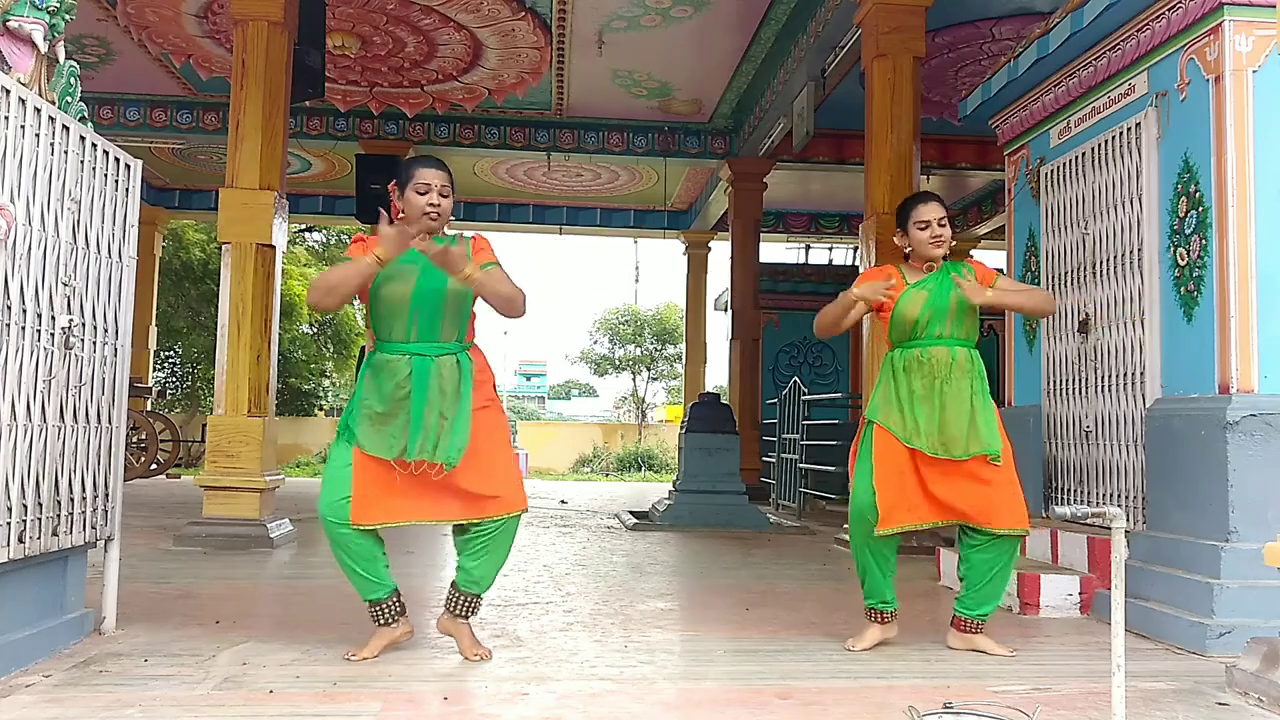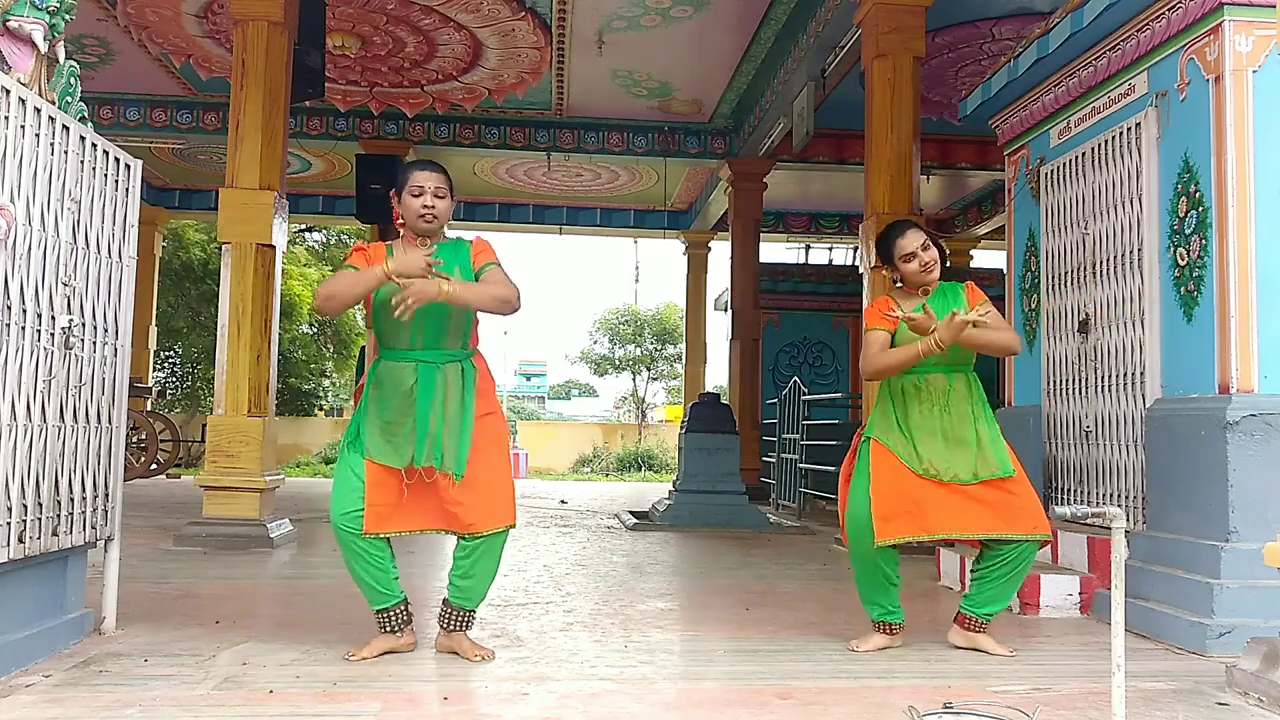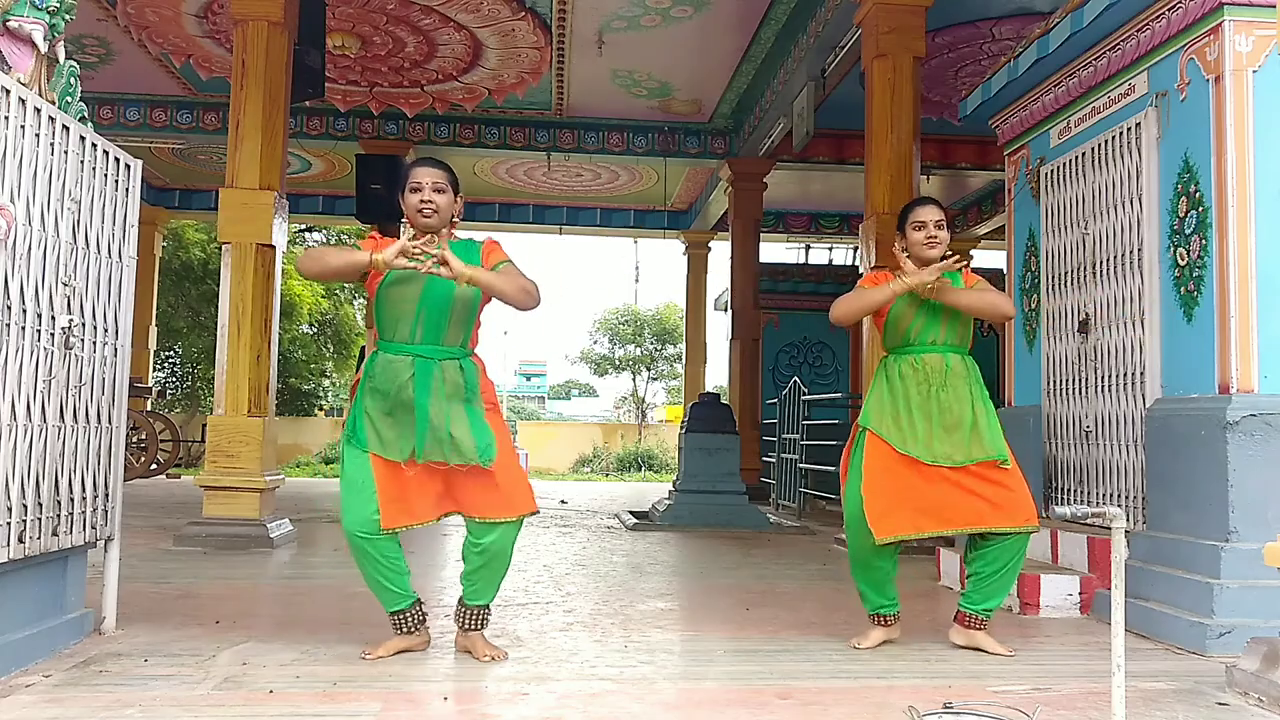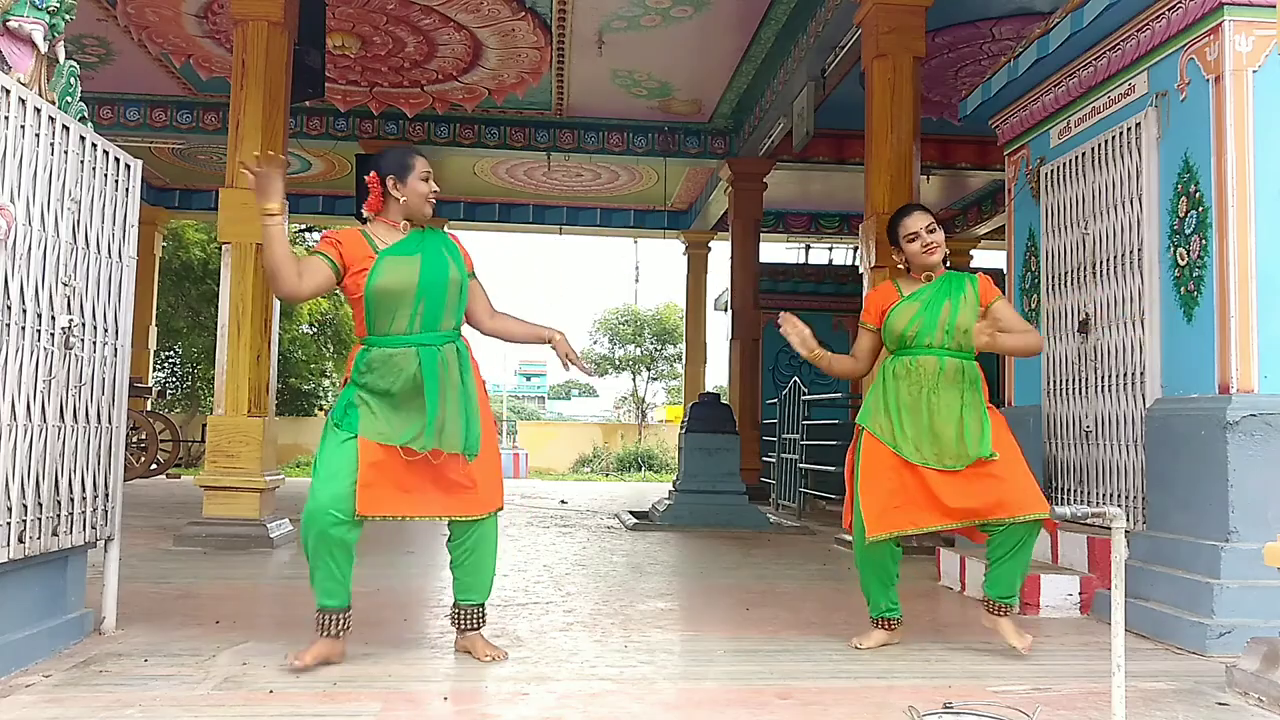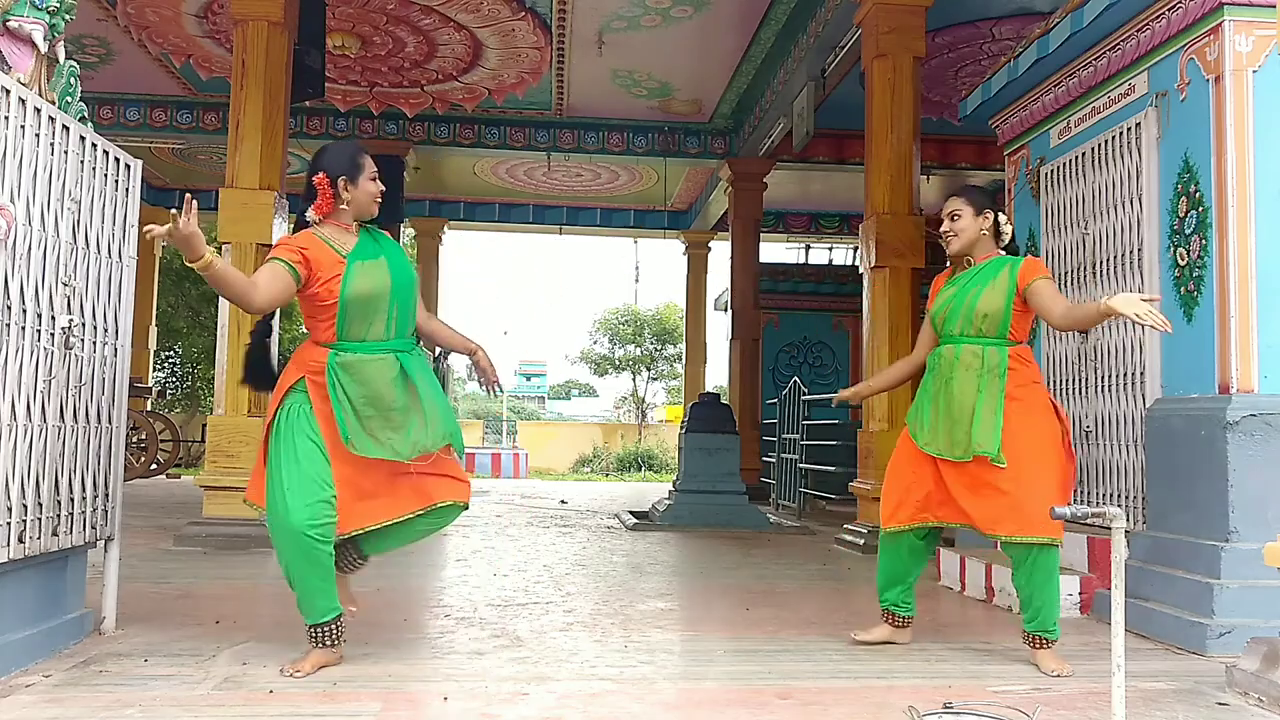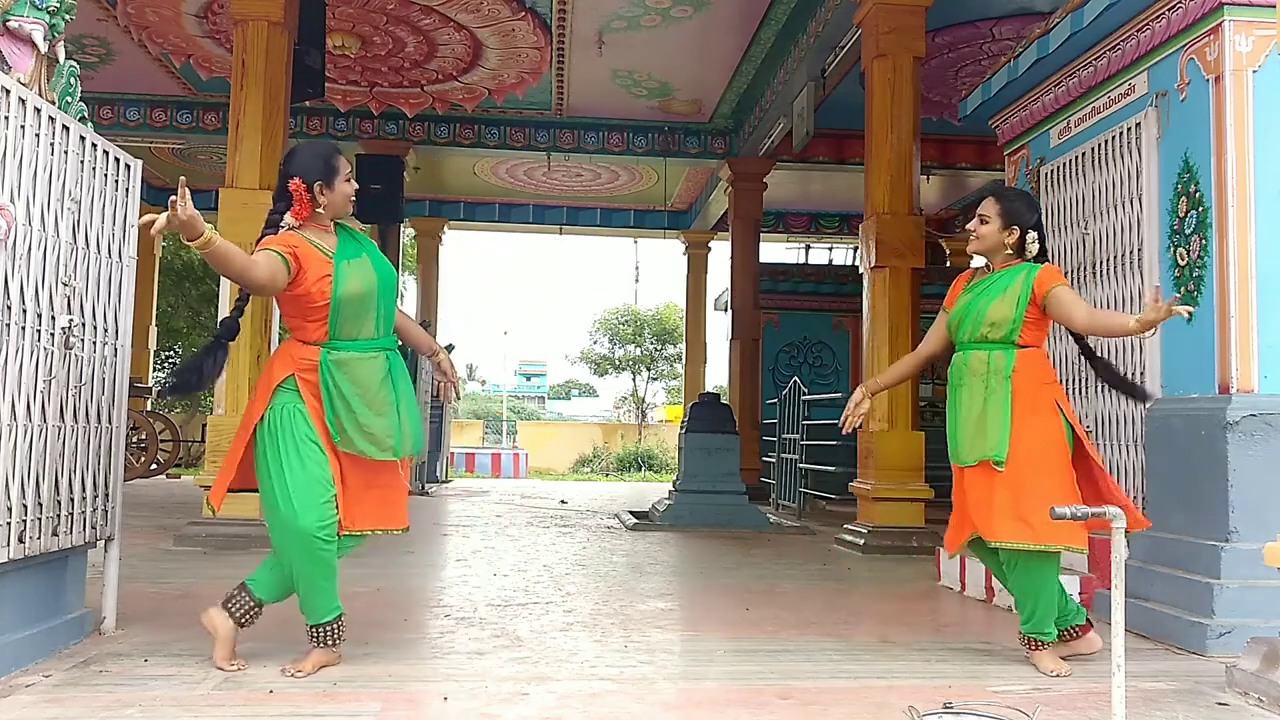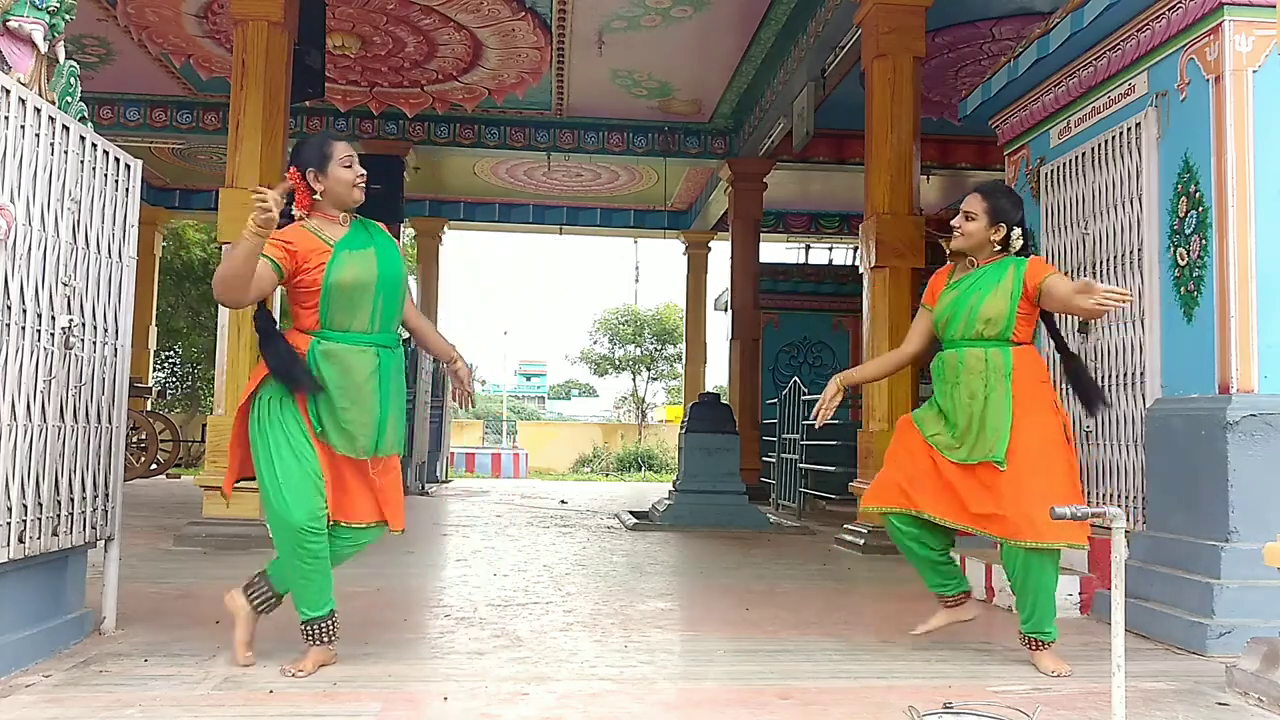
dt=0.3s
person 1, frame 1
left shoulder: (473, 248)
right shoulder: (366, 252)
left elbow: (516, 305)
right elbow: (320, 297)
left wrist: (463, 267)
right wrist: (381, 251)
left hip: (461, 393)
right hip: (384, 396)
left knee: (498, 505)
right knee: (339, 507)
left ankle: (458, 613)
right ankle: (390, 619)
person 1, frame 2
left shoulder: (473, 253)
right shoulder: (370, 257)
left elbow: (509, 298)
right elbow: (325, 303)
left wrist: (441, 289)
right wrist: (392, 270)
left hip: (462, 402)
right hip: (390, 403)
left knee: (484, 518)
right knee: (353, 514)
left ankle: (454, 627)
right ankle: (396, 626)
person 1, frame 3
left shoulder: (481, 254)
right shoulder: (380, 249)
left elbow: (530, 296)
right elbow: (308, 264)
left wrist: (463, 272)
right wrist: (392, 254)
left hip: (457, 398)
right hip: (384, 400)
left knee: (499, 507)
right knee: (364, 523)
left ankle: (470, 627)
right ankle: (410, 627)
person 1, frame 4
left shoulder: (448, 247)
right shoulder: (346, 245)
left elbow: (486, 317)
right elbow: (289, 286)
left wrist: (550, 335)
right wrist: (271, 209)
left hip: (450, 389)
right hip: (375, 391)
left knee: (474, 505)
right knee: (326, 508)
left ankle: (469, 627)
right ankle: (331, 630)
person 1, frame 5
left shoulder: (382, 243)
right shoulder: (303, 249)
left elbow: (413, 315)
right elbow: (256, 296)
left wrist: (469, 347)
right wrist: (198, 254)
left hip: (396, 395)
right hip: (326, 396)
left knee: (444, 495)
right knee: (303, 519)
left ankle: (347, 555)
right ankle: (326, 638)
person 1, frame 6
left shoulder: (357, 241)
right shoulder: (288, 248)
left elbow: (387, 311)
right elbow: (252, 272)
left wrist: (435, 351)
right wrist: (197, 232)
left hip: (371, 395)
right hip: (310, 396)
left knee: (349, 524)
right knee: (307, 520)
left ankle: (232, 611)
right ankle: (326, 638)
person 1, frame 7
left shoulder: (379, 237)
right shoulder: (291, 241)
left elbow: (409, 314)
right elbow: (228, 293)
left wrist: (454, 359)
right wrist: (259, 226)
left hip: (373, 394)
right hip: (306, 391)
left knee: (364, 519)
right knee: (300, 515)
left ankle: (253, 596)
right ankle: (320, 637)
person 2, frame 1
left shoulder: (971, 273)
right shoulder: (882, 280)
left elbow: (1044, 303)
right elbow: (822, 328)
left wrist: (992, 296)
right wrist: (853, 299)
left hip: (964, 406)
right hip: (900, 404)
left knee: (995, 515)
right knee: (871, 507)
left ankle: (967, 624)
right ankle: (881, 615)
person 2, frame 2
left shoulder: (967, 294)
right shoulder: (881, 309)
left elbow: (1013, 343)
right elbow: (870, 367)
left wrist: (939, 330)
right wrist: (938, 342)
left hip: (966, 427)
right hip: (900, 427)
left knee: (1021, 524)
right knee: (865, 519)
left ankle: (970, 623)
right ankle: (886, 624)
person 2, frame 3
left shoulder: (964, 280)
right shoulder: (881, 282)
left elbow: (1006, 309)
right elbow: (837, 314)
left wrist: (935, 287)
right wrist: (905, 282)
left hip: (963, 410)
right hip: (897, 411)
left knee: (1010, 515)
right knee: (869, 517)
left ankle: (970, 620)
right ankle: (883, 617)
person 2, frame 4
left shoulder: (977, 286)
right shoulder: (883, 295)
left elbow: (1031, 340)
right elbow: (857, 366)
left wrist: (992, 340)
right wrist: (814, 351)
left hip: (962, 410)
right hip: (893, 413)
left knee: (1018, 507)
right knee: (878, 518)
left ankle: (999, 606)
right ankle: (885, 620)
person 2, frame 5
left shoulder: (1022, 270)
right shoulder: (944, 282)
left elbow: (1061, 313)
right elbow: (922, 354)
left wrist: (1107, 308)
right wrist: (866, 388)
left hip: (1007, 405)
right hip: (942, 407)
left knee: (1024, 515)
right knee: (910, 509)
left ankle: (1040, 637)
right ankle: (895, 618)
person 2, frame 6
left shoulder: (1040, 277)
right shoulder: (963, 284)
left elbow: (1083, 317)
right elbow: (925, 352)
left wrist: (1138, 323)
right wrist: (870, 387)
left hip: (1021, 410)
right hip: (971, 413)
left knee: (1026, 522)
right knee: (980, 532)
left ankle: (1039, 639)
right ankle: (1075, 628)
person 2, frame 7
left shoulder: (1026, 272)
right shoulder: (942, 279)
left elbow: (1101, 300)
right elbow: (908, 350)
left wrist: (1084, 297)
right wrist: (845, 379)
left hip: (1013, 408)
right hip: (948, 409)
left knee: (1025, 518)
right knee: (899, 505)
left ankle: (1038, 638)
right ankle: (954, 596)
